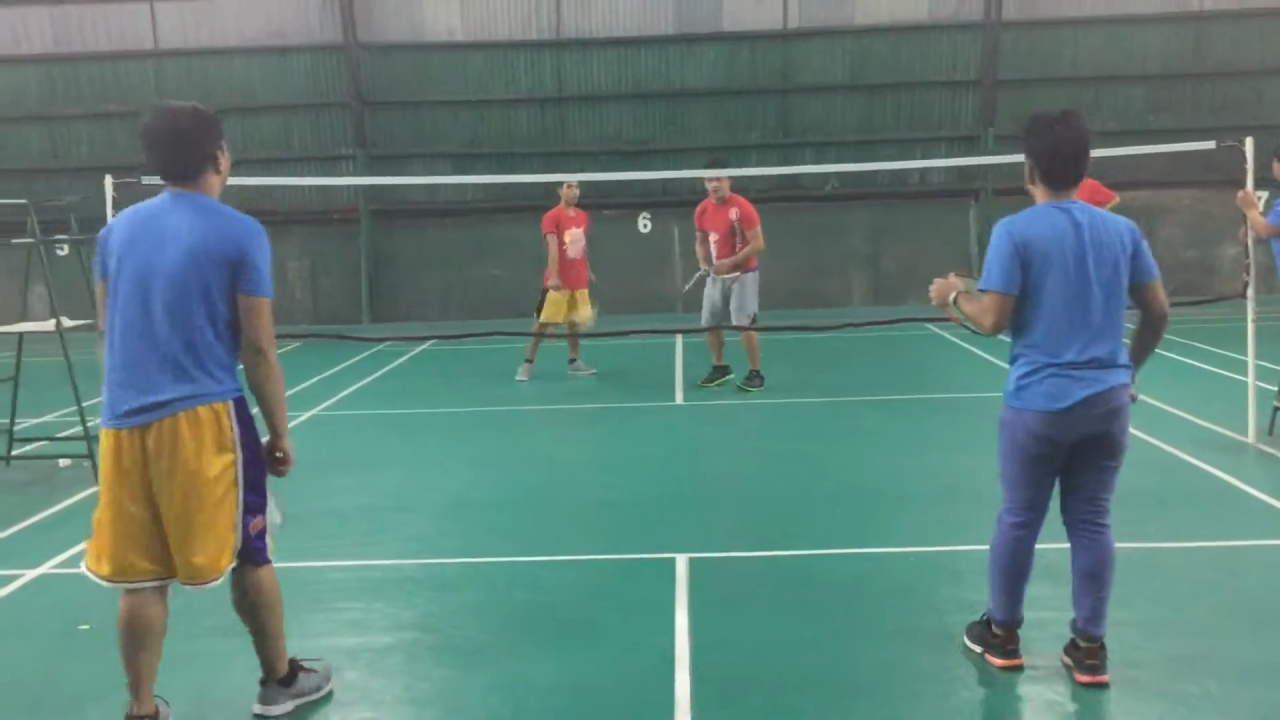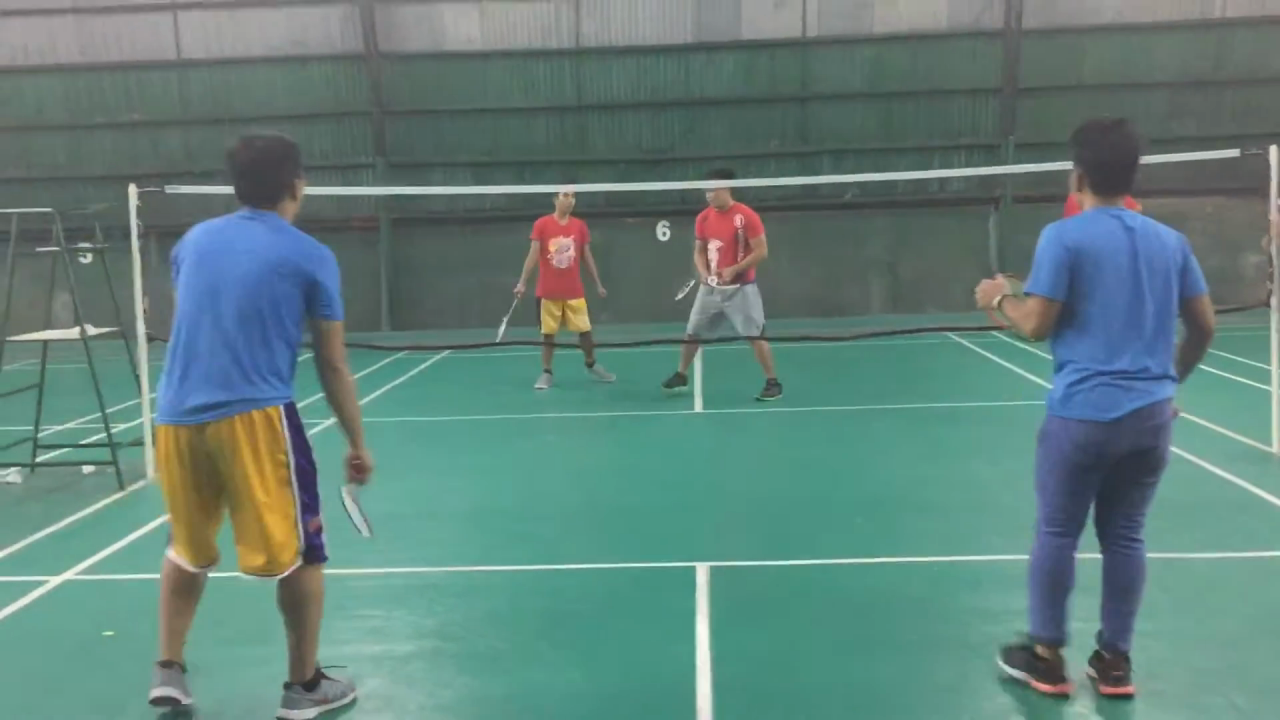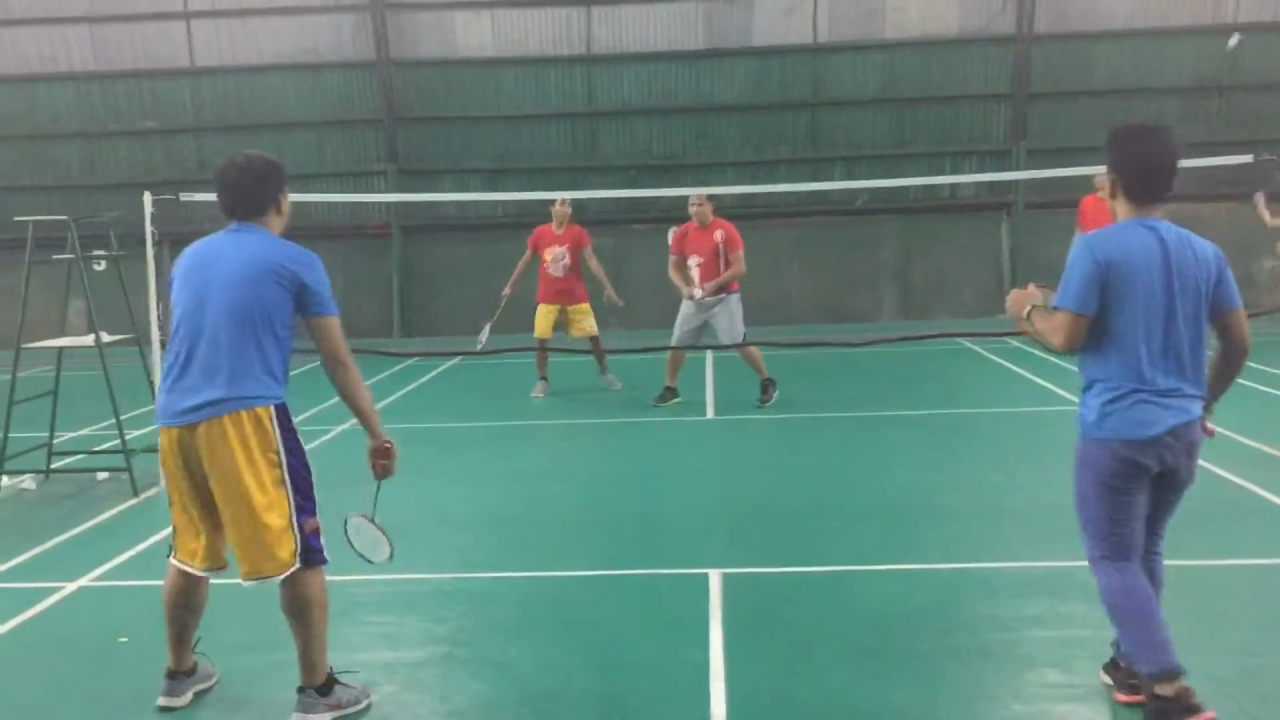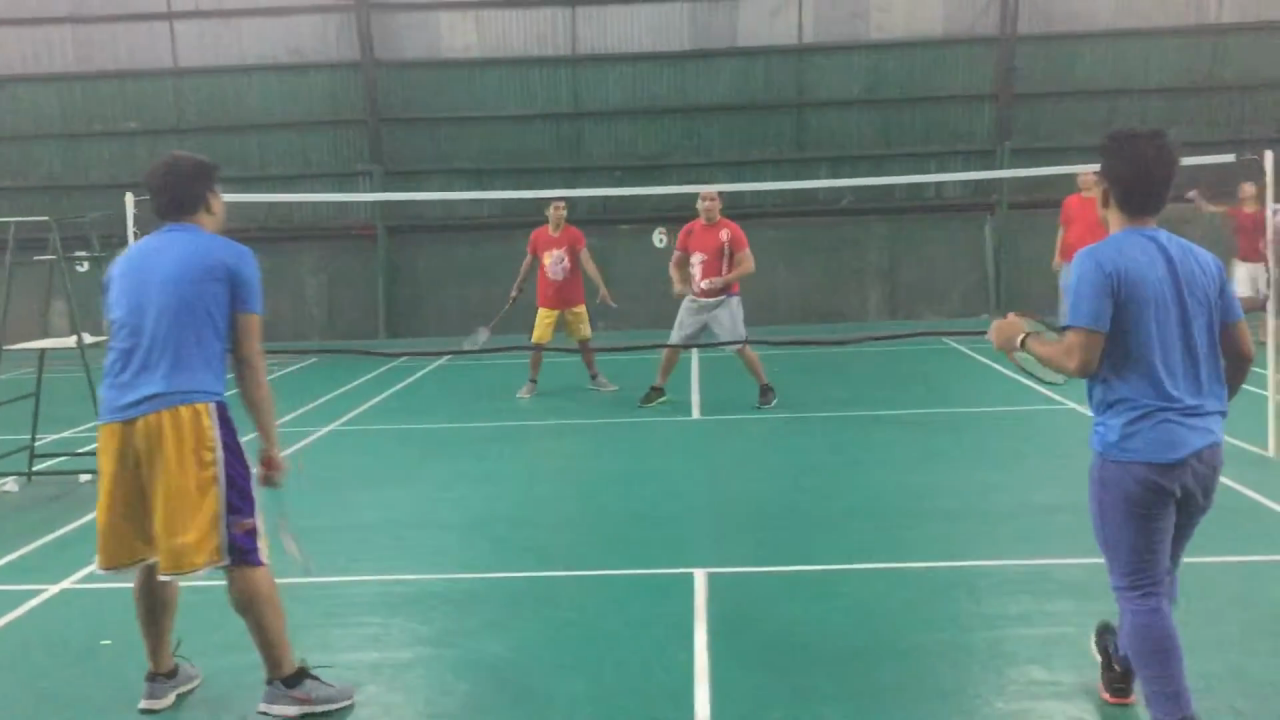
dt=0.3s
person 1, frame 1
left shoulder: (1014, 231)
right shoulder: (1123, 230)
left elbow: (994, 320)
right elbow: (1158, 312)
left wrist: (954, 296)
right wrist: (1127, 370)
left hip: (1038, 403)
right hip: (1107, 401)
left knee: (1018, 520)
right knee: (1091, 522)
left ankle: (1001, 634)
right ankle: (1088, 646)
person 1, frame 2
left shoulder: (1064, 236)
right shoulder: (1170, 241)
left elbow: (1038, 324)
right elbow: (1203, 327)
left wrist: (999, 298)
left hip: (1082, 413)
right hip: (1151, 412)
left knee: (1056, 532)
right knee: (1124, 536)
left ankle: (1046, 656)
right ankle: (1114, 658)
person 1, frame 3
left shoulder: (1096, 248)
right shoulder: (1206, 253)
left elbow: (1065, 339)
right elbow: (1239, 343)
left wrist: (1029, 310)
right wrist: (1204, 403)
left hip: (1117, 432)
right hip: (1181, 430)
left knee: (1116, 563)
right knee: (1142, 553)
right ankle: (1131, 665)
person 1, frame 4
left shoulder: (1098, 261)
right shoulder: (1204, 262)
left elbow: (1080, 360)
right elbow: (1241, 354)
left wrist: (1021, 338)
left hip: (1133, 453)
right hip: (1202, 449)
left knee: (1142, 592)
right knee: (1157, 576)
right ankle: (1123, 662)
person 2, frame 1
left shoulder: (117, 229)
right shoulder: (240, 235)
left elbow: (108, 330)
right elbow: (258, 348)
right wrist: (280, 434)
left hip: (124, 420)
right hip: (203, 416)
left knee: (139, 576)
right knee: (248, 557)
person 2, frame 2
left shoulder: (194, 241)
right shoulder: (311, 257)
right elbow: (333, 365)
right wrist: (356, 444)
left hip: (176, 417)
right hip: (255, 417)
left knee: (188, 551)
right knee: (300, 551)
left ankle: (168, 670)
person 2, frame 3
left shoulder: (189, 258)
right shoulder: (296, 262)
right elbow: (338, 360)
right wrist: (376, 434)
left hip: (175, 422)
right hip: (246, 417)
left knee: (193, 553)
right knee: (300, 555)
left ankle: (179, 673)
person 2, frame 4
left shoulder: (124, 262)
right shoulder: (232, 259)
right elbow: (248, 362)
right wrist: (269, 441)
left hip: (118, 421)
right hip: (187, 415)
left knee: (150, 553)
right knee: (242, 551)
left ankle: (161, 674)
person 3, frame 1
left shoulder: (742, 208)
right shoulder: (702, 210)
left elbow: (758, 244)
left wrist: (730, 262)
right wrist: (703, 262)
left hip: (742, 275)
right hip: (716, 276)
left knee: (744, 325)
right knee: (710, 323)
left ankle: (755, 373)
right ankle: (721, 368)
person 3, frame 2
left shoulder: (747, 216)
right shoulder: (703, 218)
left elbow: (762, 252)
right elbow: (699, 251)
left wrist: (734, 270)
right wrist: (703, 272)
left hip: (741, 287)
right hip: (712, 287)
left knee: (755, 335)
right knee: (692, 332)
left ankle: (773, 382)
right ankle: (681, 375)
person 3, frame 3
left shoulder: (726, 231)
right shoulder: (681, 234)
left elbow: (740, 267)
right elbow: (673, 267)
left wrist: (714, 284)
right wrist: (683, 287)
left hip: (724, 297)
right hip: (694, 299)
left knee: (739, 343)
right knee: (677, 344)
left ankle: (767, 382)
right ankle: (670, 389)
person 3, frame 4
left shoulder: (732, 231)
right shoulder: (688, 231)
left elbow: (748, 266)
right elbow: (675, 263)
left wrist: (723, 280)
right wrist: (678, 283)
left hip: (724, 300)
right hip: (694, 300)
left knee: (740, 346)
right knee: (673, 344)
left ankle: (766, 388)
right ankle: (658, 389)
person 4, frame 1
left shoulder: (582, 216)
right shoulder: (552, 216)
right elbow: (552, 248)
left wrist: (589, 271)
right wrist: (553, 276)
left hip: (579, 280)
right hip: (557, 280)
left knee: (576, 321)
right knee: (543, 322)
left ankle: (574, 361)
right ankle: (528, 363)
person 4, frame 2
left shoulder: (580, 226)
right shoulder: (541, 224)
left elbow: (587, 256)
right elbow: (533, 255)
left wrist: (598, 284)
right wrist: (522, 282)
left hip: (574, 290)
right hip: (548, 290)
left knee: (584, 330)
right knee: (547, 332)
left ankle: (592, 365)
right ankle: (546, 373)
person 4, frame 3
left shoulder: (578, 232)
right shoulder: (539, 233)
left elbow: (591, 260)
right elbow: (525, 260)
left wrist: (607, 287)
right wrist: (510, 285)
left hip: (575, 295)
right hip: (548, 297)
left knee: (592, 335)
right knee: (541, 339)
left ankle: (604, 371)
right ankle: (543, 381)
person 4, frame 4
left shoulder: (575, 234)
right shoulder: (536, 236)
left elbow: (587, 262)
right elbow: (528, 263)
left wrist: (602, 288)
right wrist: (517, 287)
left hip: (574, 299)
right hip: (547, 300)
left knee: (584, 339)
right knee: (538, 343)
left ankle: (595, 378)
right ankle: (532, 382)
